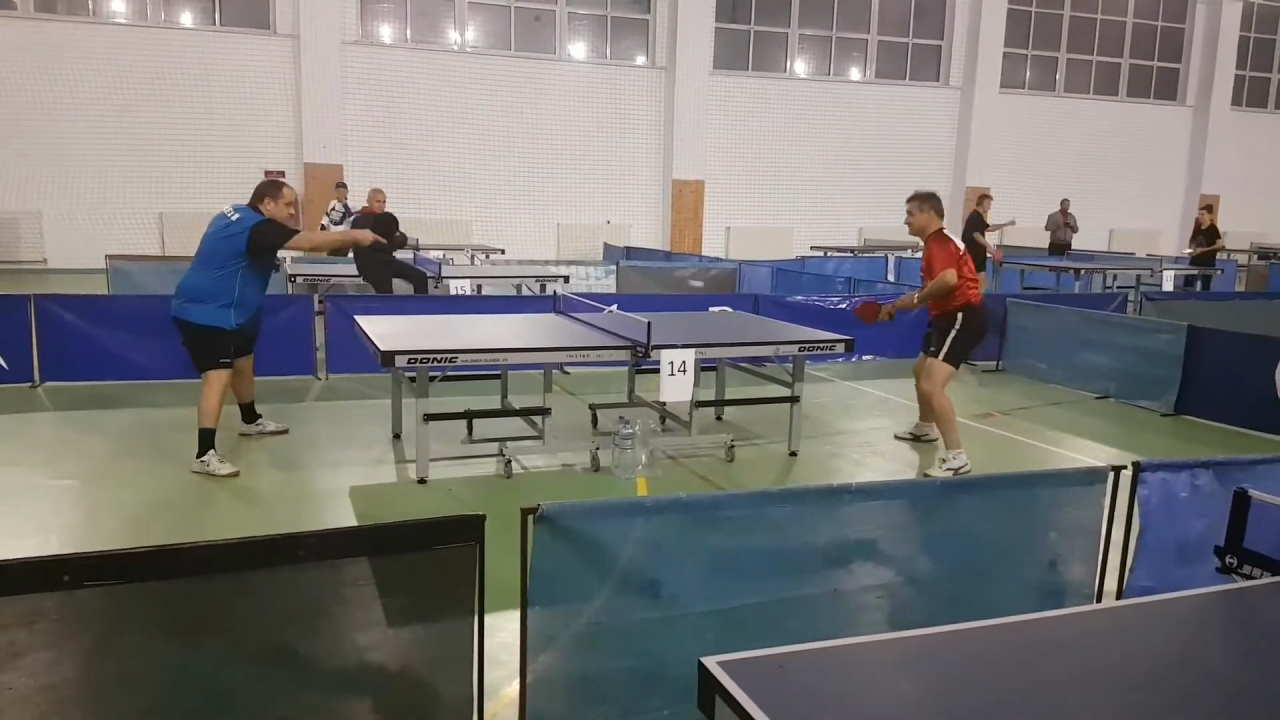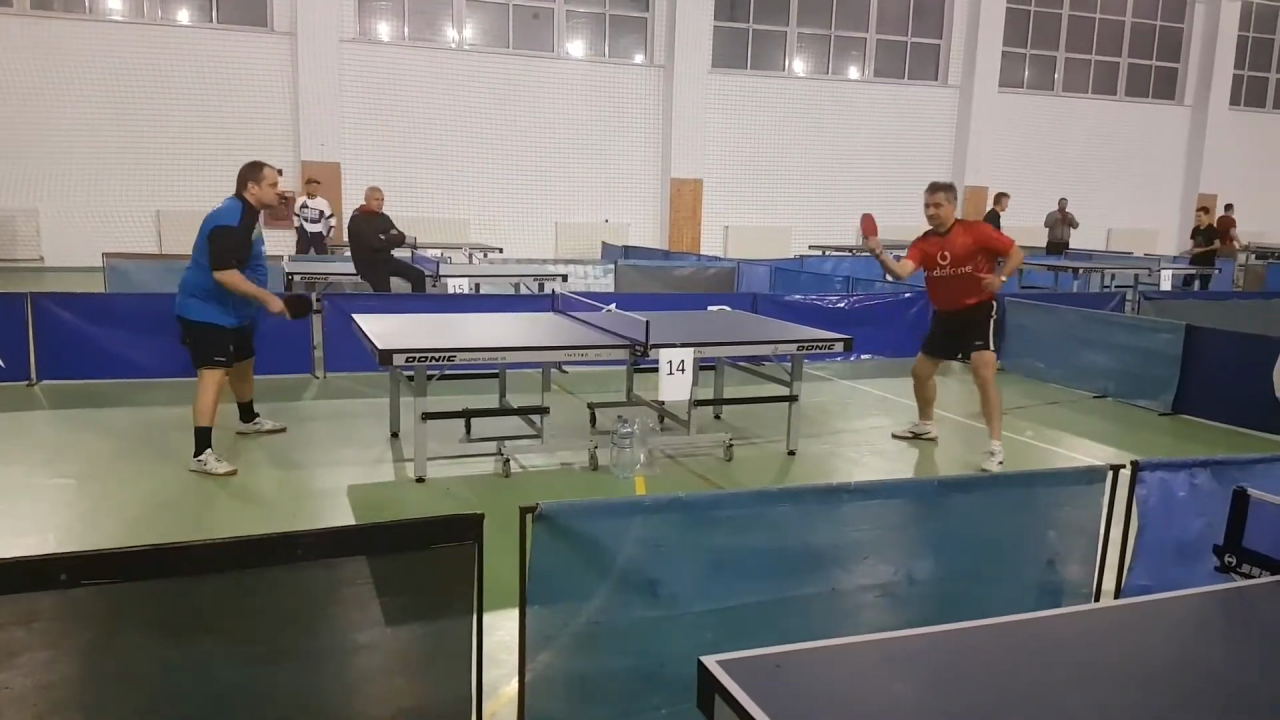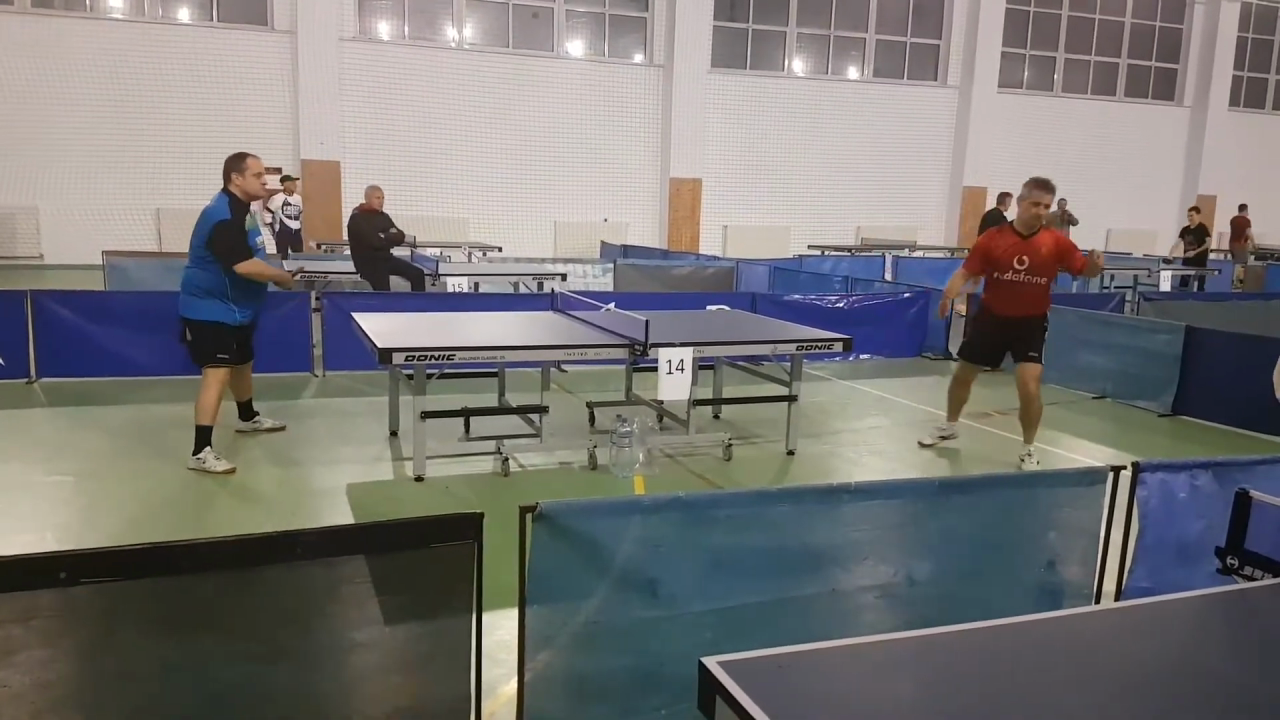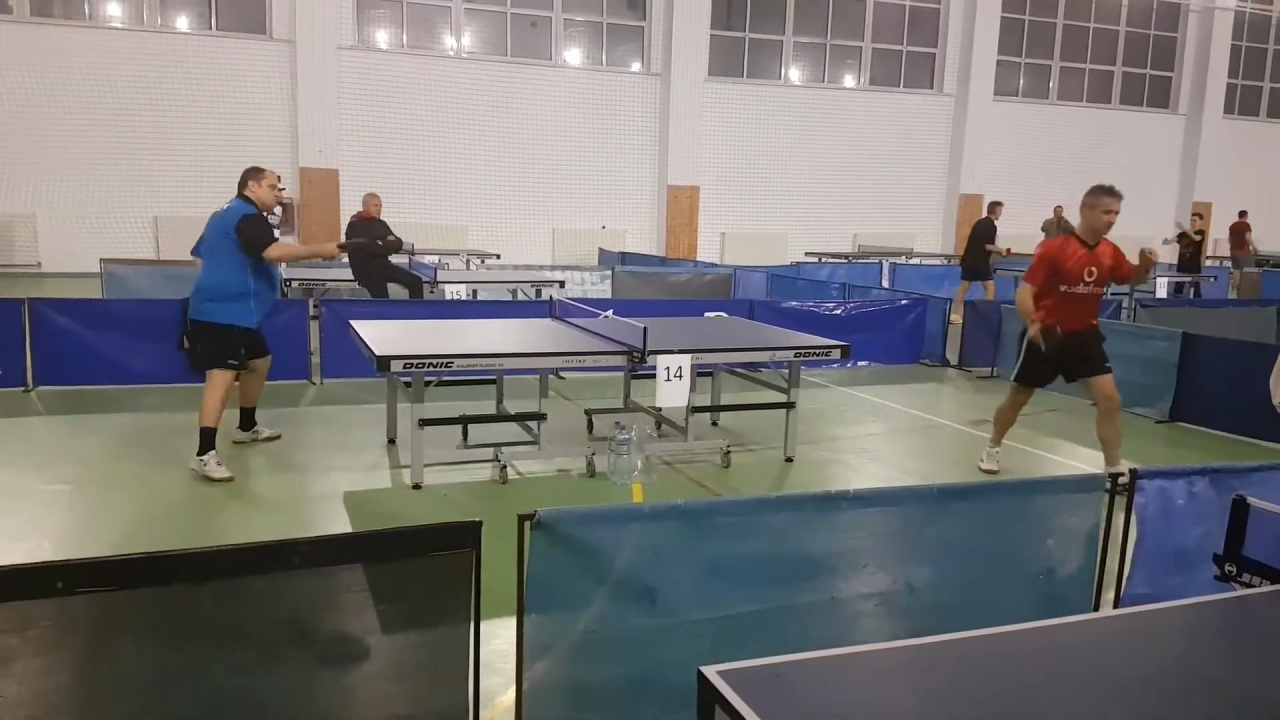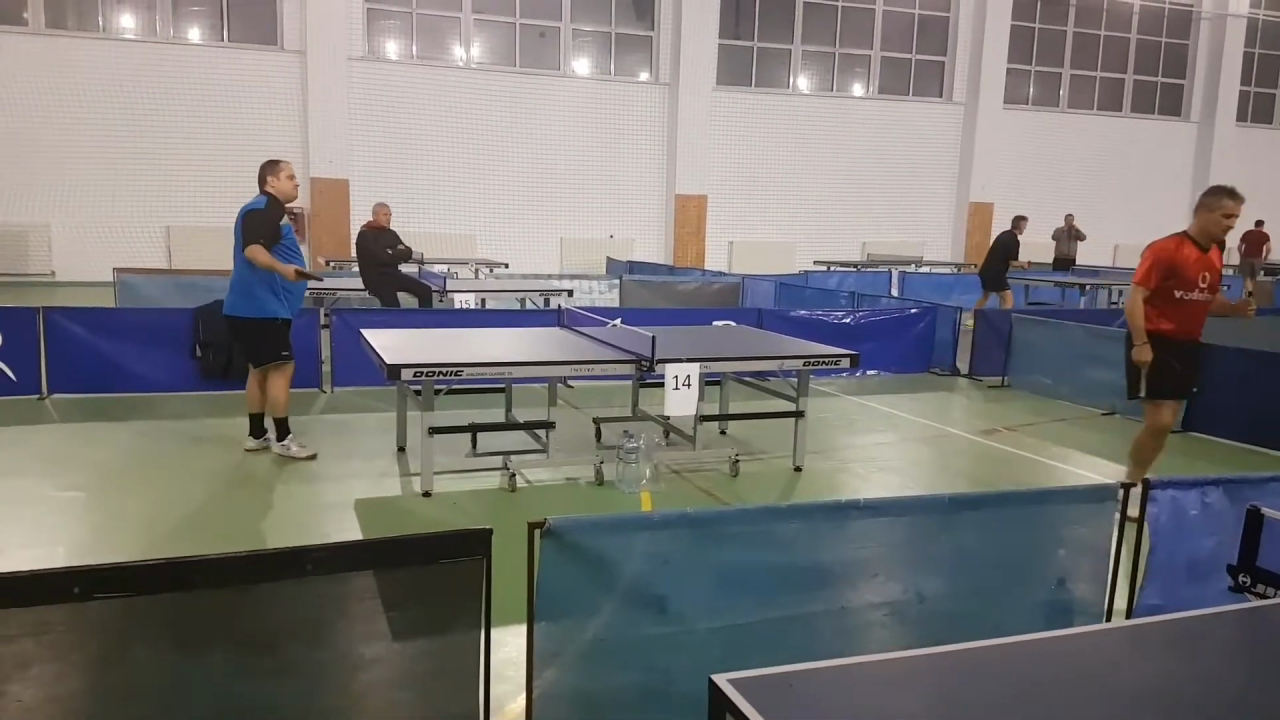
dt=0.4s
person 1, frame 1
left shoulder: (237, 214)
right shoulder: (256, 227)
right elbow: (305, 241)
left wrist: (268, 261)
right wrist: (354, 235)
left hip: (216, 310)
right hip: (204, 314)
left knee: (243, 362)
right knee: (218, 376)
left ankle: (251, 420)
right ankle: (205, 455)
person 1, frame 2
left shoulder: (244, 213)
right shoulder: (230, 221)
right elbow: (223, 273)
left wrist: (259, 295)
right wrist: (267, 297)
left hip: (232, 311)
right hip: (207, 311)
left knee: (244, 362)
right knee: (213, 374)
left ankle: (249, 419)
right ankle: (201, 453)
person 1, frame 3
left shoulder: (238, 208)
right shoulder: (223, 216)
right elbow: (244, 265)
left wrist: (272, 275)
right wrist: (282, 276)
left hip: (234, 308)
right hip: (211, 309)
left knee: (242, 364)
right knee: (218, 373)
left ankle: (248, 417)
right ankle: (201, 451)
person 1, frame 4
left shoulder: (225, 215)
right shoulder: (248, 216)
left elbow: (200, 255)
right elbow: (273, 251)
right wrist: (320, 250)
left hip: (232, 311)
right hip: (224, 313)
left knee: (260, 363)
right knee: (222, 377)
left ankle: (247, 427)
right ankle: (205, 454)
person 1, frame 5
left shoulder: (268, 211)
right shoulder: (260, 209)
right elbow: (253, 250)
right wrist: (282, 268)
left hip: (258, 307)
right hip: (261, 308)
left knee: (261, 369)
right knee: (280, 368)
left ankle: (256, 435)
right ankle: (284, 439)
person 2, frame 1
left shoulder: (939, 242)
right shoulder: (937, 243)
left elbow: (949, 279)
right elbow: (934, 290)
left wrist: (918, 298)
right wrist: (897, 307)
left hip: (961, 318)
right hip: (949, 318)
left knee: (930, 386)
right knee: (920, 371)
left ankle: (956, 457)
right ankle: (926, 427)
person 2, frame 2
left shoulder: (976, 231)
right shoulder: (922, 243)
left elbow: (1016, 253)
right elbow: (901, 271)
left wrist: (1000, 277)
right wrist: (880, 254)
left hip: (977, 311)
right hip: (945, 315)
left knee: (984, 375)
right knee: (921, 371)
left ankle: (995, 446)
right ankle: (925, 424)
person 2, frame 3
left shoulder: (1056, 241)
right shoulder: (992, 238)
left elbow: (1084, 268)
right elbow: (965, 273)
left wrist: (1095, 264)
right wrist: (948, 294)
left hip: (1031, 322)
right hip: (991, 318)
left knee: (1029, 388)
right knee: (963, 376)
left ankle: (1028, 448)
right ankle: (949, 427)
person 2, frame 4
left shoulder: (1110, 252)
right shoulder: (1053, 248)
left elbow: (1134, 279)
right elbow: (1025, 290)
left wrist: (1146, 265)
right wrist: (1032, 322)
left hip: (1085, 335)
right hip: (1046, 335)
left knee: (1111, 399)
right knee: (1017, 399)
left ankle: (1114, 470)
right ankle: (993, 449)
person 2, frame 5
left shoulder: (1215, 256)
right shoulder: (1165, 249)
right elbow: (1135, 297)
left wrist: (1236, 308)
right wrist: (1140, 343)
left hip: (1187, 345)
right hip: (1156, 345)
left knee: (1167, 420)
right knee: (1161, 420)
left ankle: (1131, 484)
right ankle: (1131, 484)
